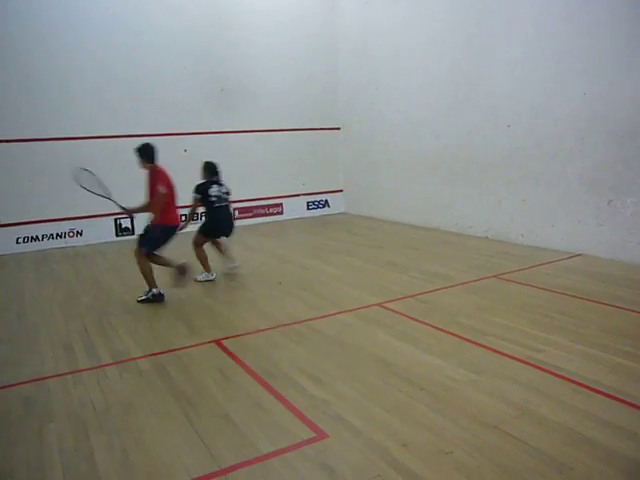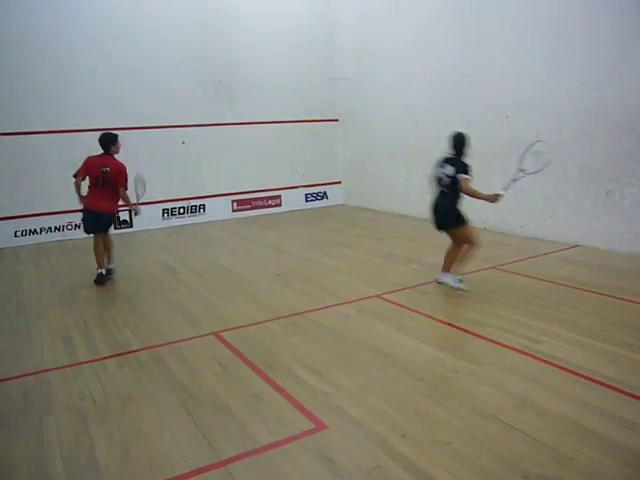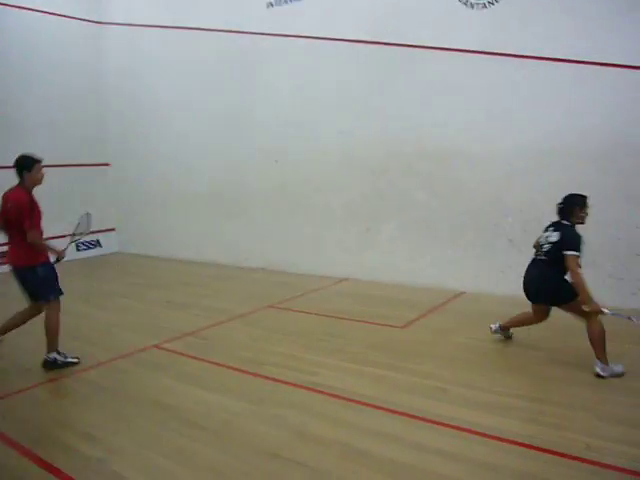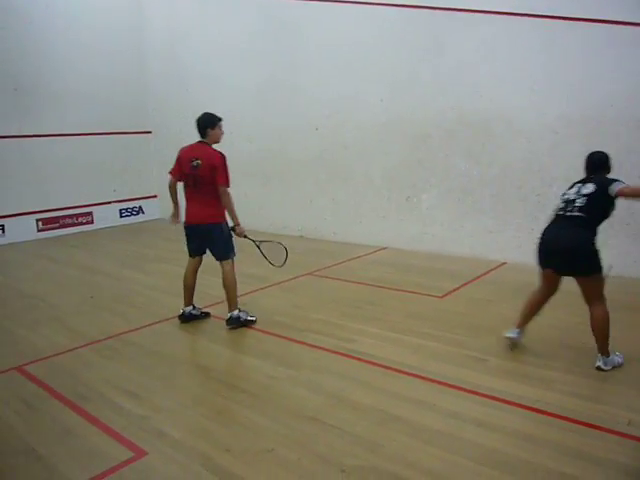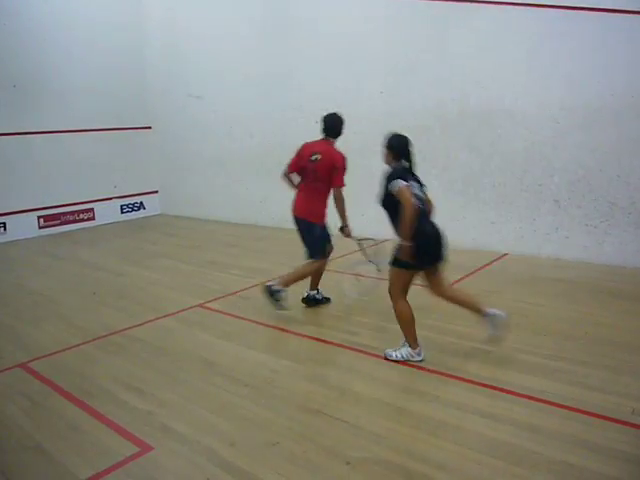
dt=1s
person 1, frame 1
left shoulder: (155, 173)
right shoulder: (156, 173)
left elbow: (162, 192)
left wrist: (152, 214)
right wrist: (134, 210)
left hip: (166, 223)
right hip: (164, 221)
left knee: (140, 253)
right knee: (145, 253)
left ankle: (154, 291)
right ankle: (178, 267)
person 1, frame 2
left shoulder: (90, 160)
right shoulder: (119, 167)
left elbow: (77, 181)
right elbow: (122, 193)
left wrist: (81, 197)
right wrist: (132, 207)
left hip: (91, 208)
right hip: (109, 209)
left knee: (98, 238)
right knee: (105, 234)
left ankle: (101, 272)
right ankle: (110, 265)
person 1, frame 3
right shoulder: (27, 200)
right elbow: (32, 237)
right wrist: (54, 250)
left hip: (19, 261)
right hip: (33, 262)
left knee: (35, 307)
right knee: (53, 305)
right ankle: (52, 355)
person 1, frame 4
left shoulder: (184, 153)
right shoulder: (217, 157)
left elbow: (172, 183)
right elbow: (223, 193)
left wrist: (175, 208)
right wrist: (237, 223)
left hip: (192, 219)
right hip: (214, 220)
left knee: (193, 261)
right knee: (227, 264)
left ankle: (188, 309)
right ankle: (234, 313)
person 1, frame 5
left shoulder: (306, 148)
right shoulder: (336, 157)
left elbow: (286, 174)
right elbow: (337, 194)
right wrist: (345, 224)
left hip: (299, 210)
right hip: (312, 215)
left knee: (322, 252)
right knee: (317, 261)
left ankle: (312, 293)
right ankle: (277, 286)
person 2, frame 1
left shoulder: (201, 187)
right shoulder: (224, 186)
left elbow: (193, 208)
left wrist: (186, 223)
left hip: (213, 221)
right hip: (228, 221)
left knee: (197, 244)
right knee: (214, 241)
left ankle: (208, 273)
right ankle: (230, 261)
person 2, frame 2
left shoulder: (443, 161)
right shoulder: (461, 166)
left elbow: (436, 180)
right elbow: (465, 189)
right wrist: (486, 197)
left hip: (439, 207)
right hip: (448, 210)
left knee: (458, 243)
right knee: (472, 243)
left ankle: (446, 274)
right ankle: (447, 273)
person 2, frame 3
left shoulder: (553, 227)
right shoulder: (573, 237)
left elbow: (536, 246)
right elbow: (572, 270)
right wrist: (588, 300)
left hip: (531, 278)
right hip: (550, 282)
left knee: (540, 314)
right knee: (592, 315)
left ankle: (500, 327)
right ankle: (603, 366)
person 2, frame 4
left shoulder: (576, 187)
right shoulder: (606, 185)
left hip: (550, 239)
right hip: (578, 245)
left knee: (546, 289)
right knee: (596, 302)
left ankle: (516, 332)
right ankle: (605, 357)
person 2, frame 5
left shoulder: (393, 176)
right shoulder: (409, 174)
left elbow: (410, 204)
left wrist: (405, 240)
left hip: (416, 241)
right hip: (431, 235)
left knee: (396, 294)
right knee: (439, 287)
left ankle: (413, 349)
right ankle: (489, 314)
